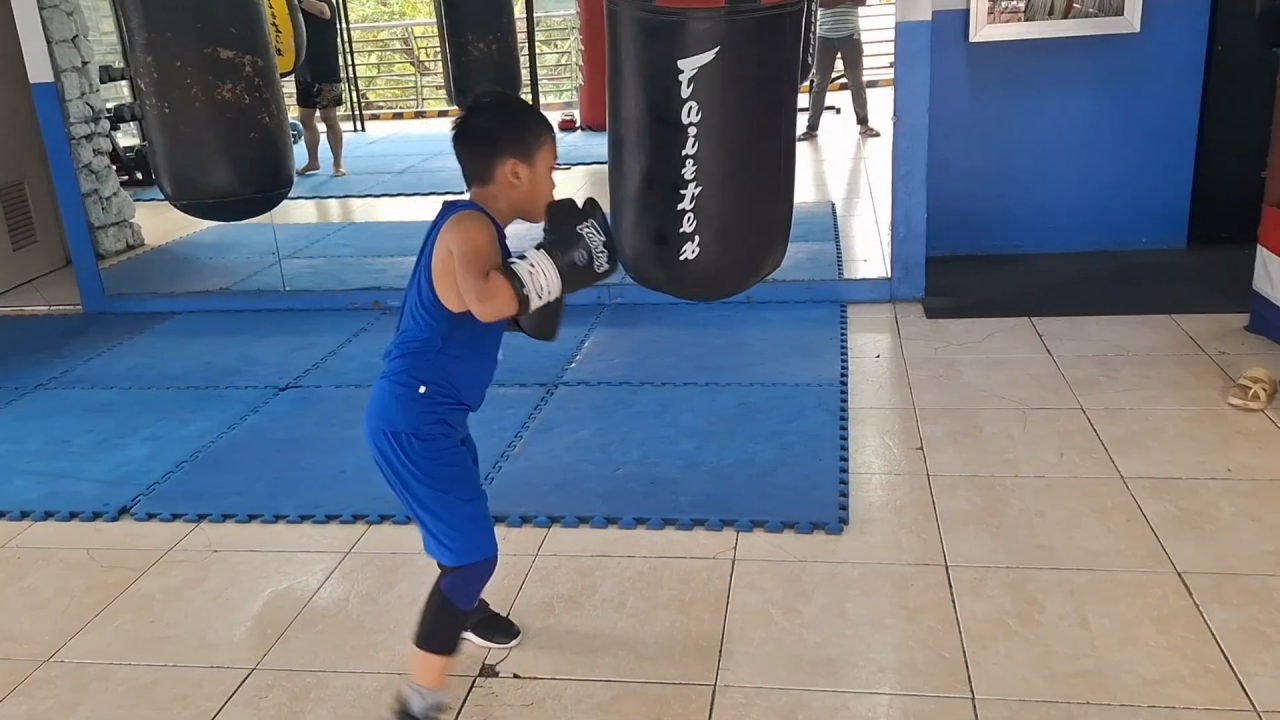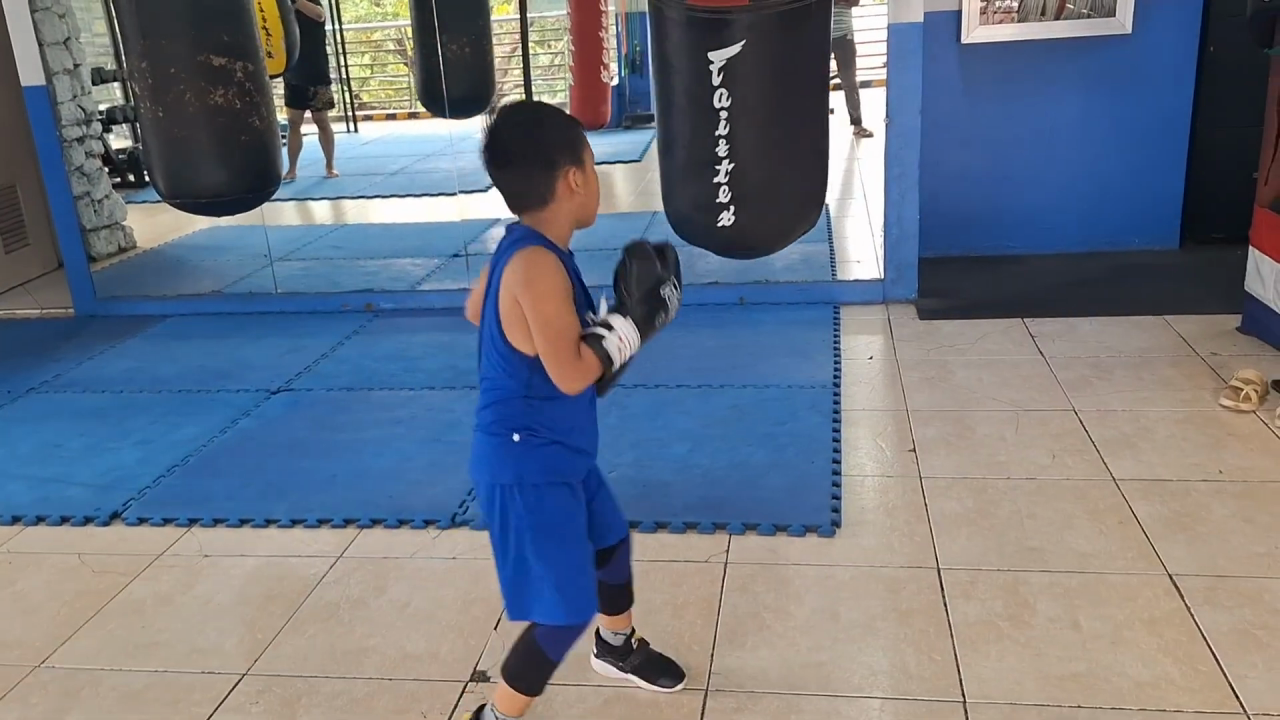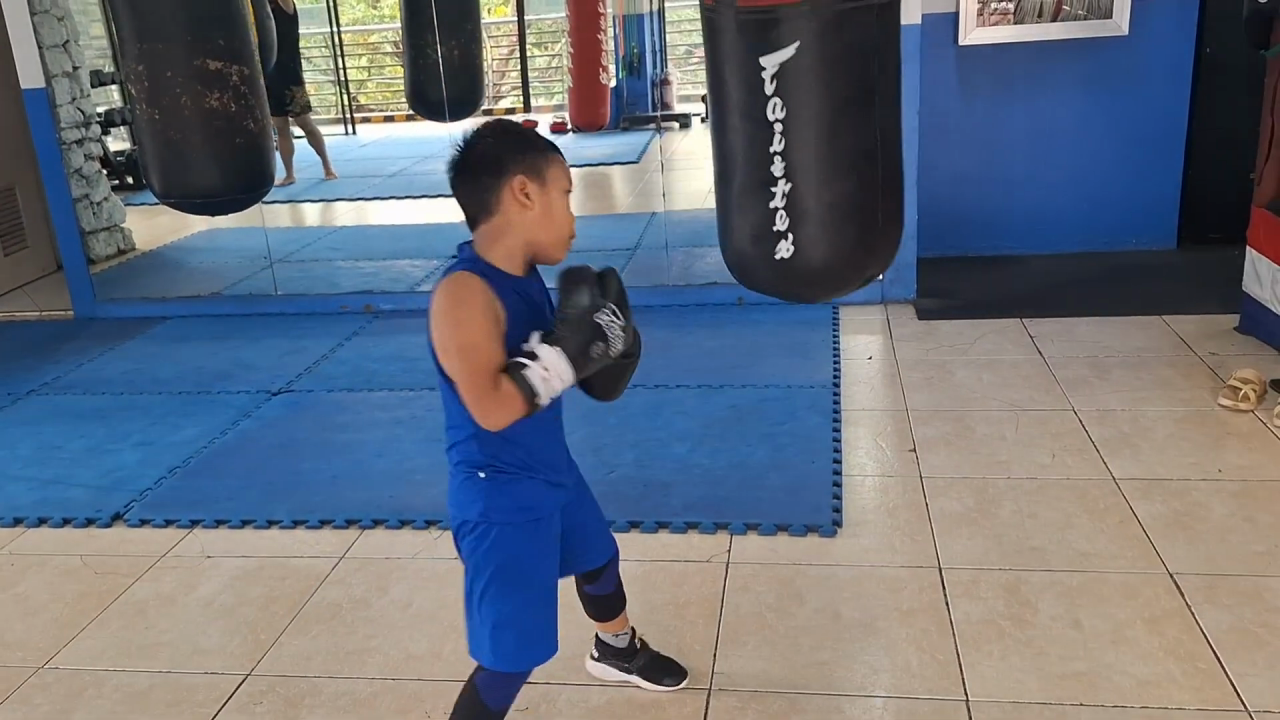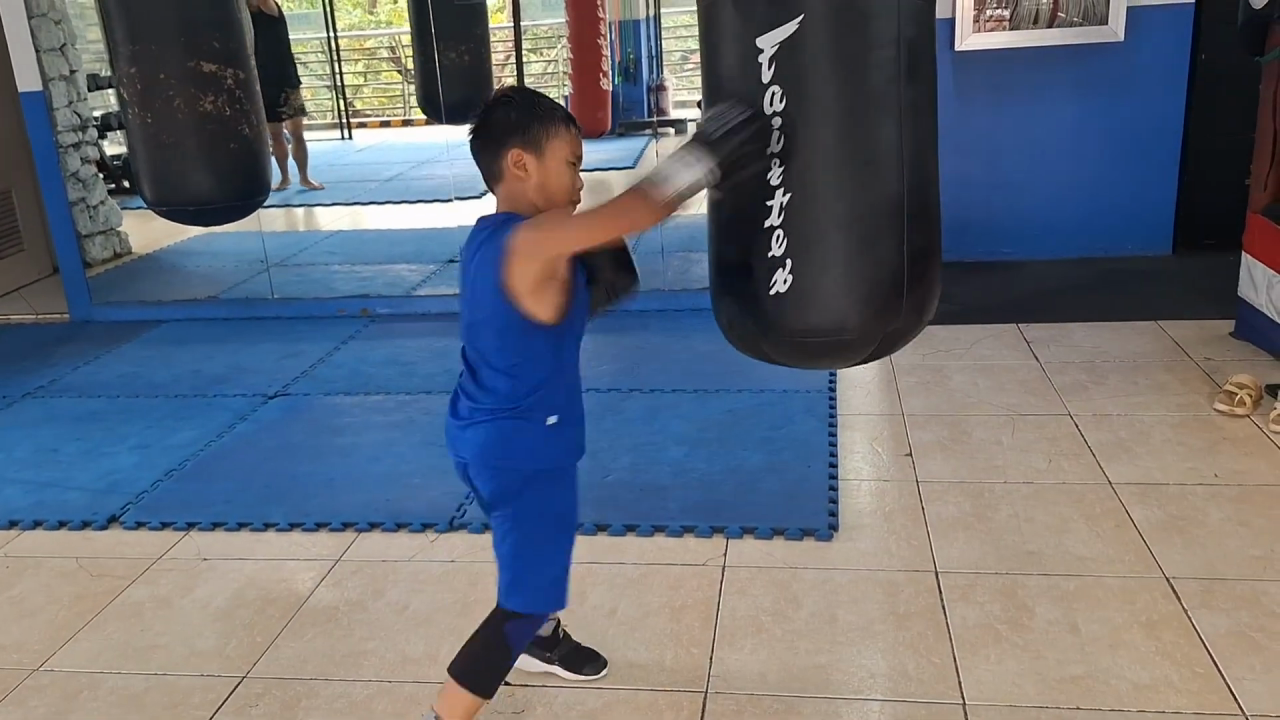
dt=0.5s
person 1, frame 1
left shoulder: (464, 223)
right shoulder: (467, 227)
right elbow: (486, 301)
left wrist: (539, 284)
right wrist: (558, 262)
left hip: (432, 412)
right hip: (412, 422)
left knee: (465, 520)
right knee: (472, 556)
left ankle: (457, 607)
person 1, frame 2
left shoulder: (522, 250)
right shoulder: (537, 265)
left elbow: (476, 310)
right elbow: (573, 373)
right wrist: (636, 314)
left hip: (557, 455)
right hip: (526, 467)
left knee: (611, 543)
right knee: (567, 610)
left ankle: (618, 647)
person 1, frame 3
left shoulder: (527, 272)
right shoulder: (462, 292)
right elbow: (493, 411)
left wrist: (602, 343)
right wrist: (569, 346)
left hip: (549, 473)
right hip: (499, 501)
left knee: (600, 559)
right knee: (515, 656)
left ankle: (616, 647)
person 1, frame 4
left shoulder: (489, 237)
right shoulder: (534, 239)
right elbow: (629, 211)
left wrist: (584, 285)
right wrist: (708, 153)
left hip: (485, 437)
right hip: (519, 448)
left knee: (540, 560)
right knee: (525, 601)
left ankle: (540, 638)
